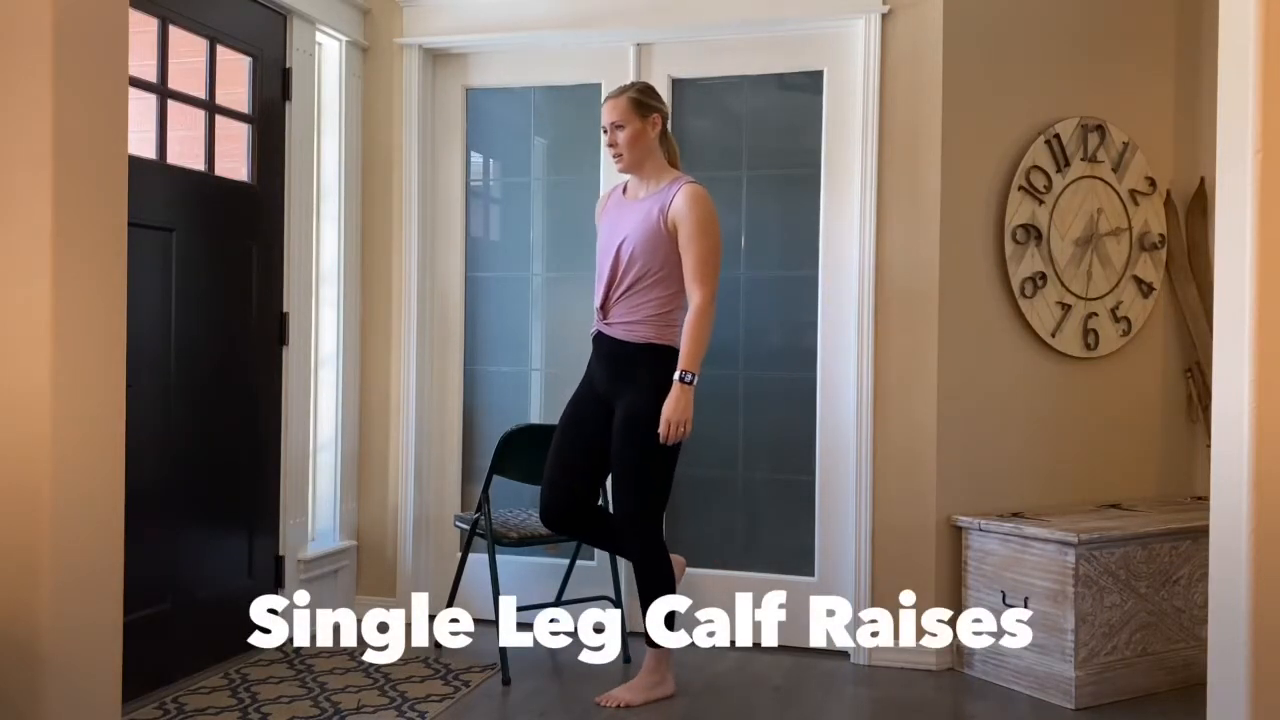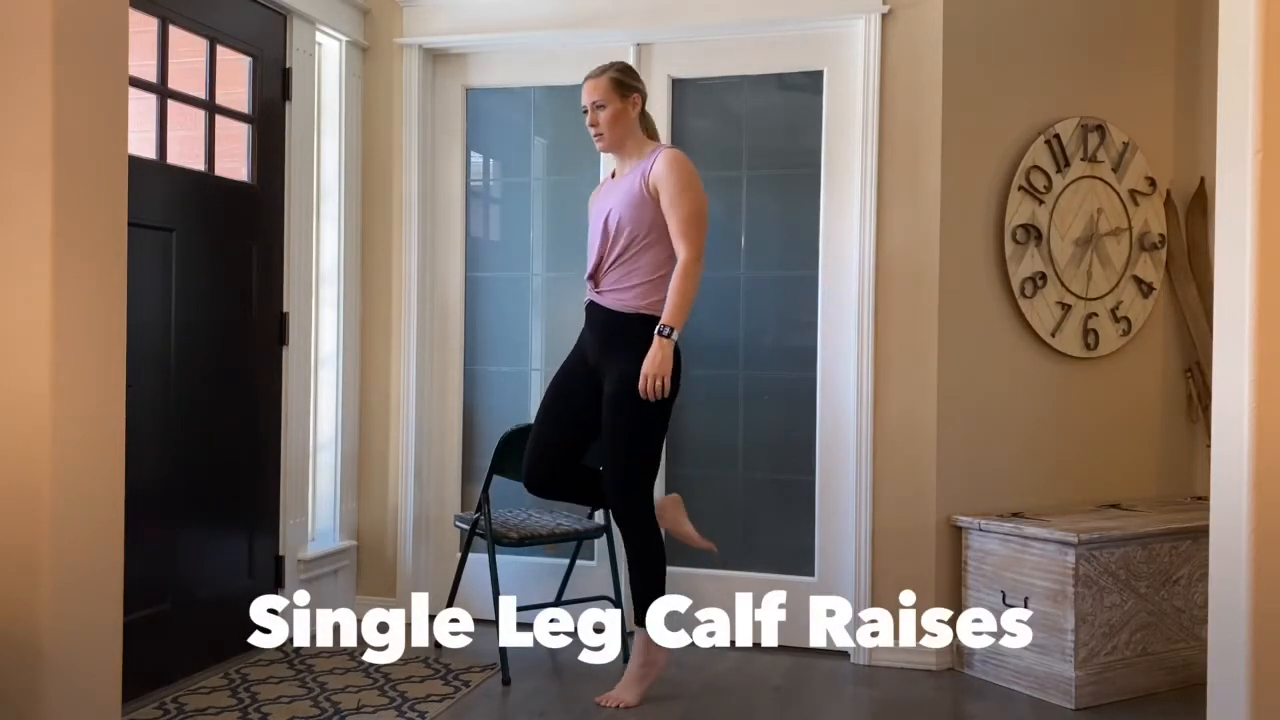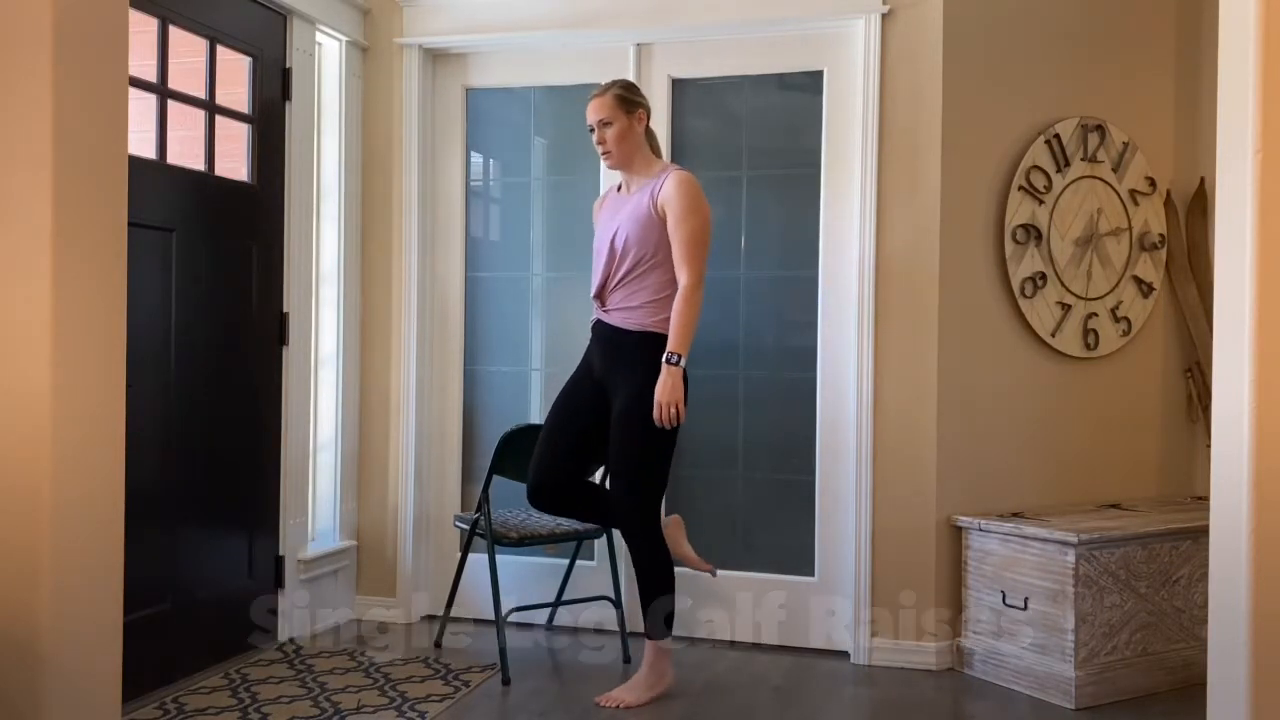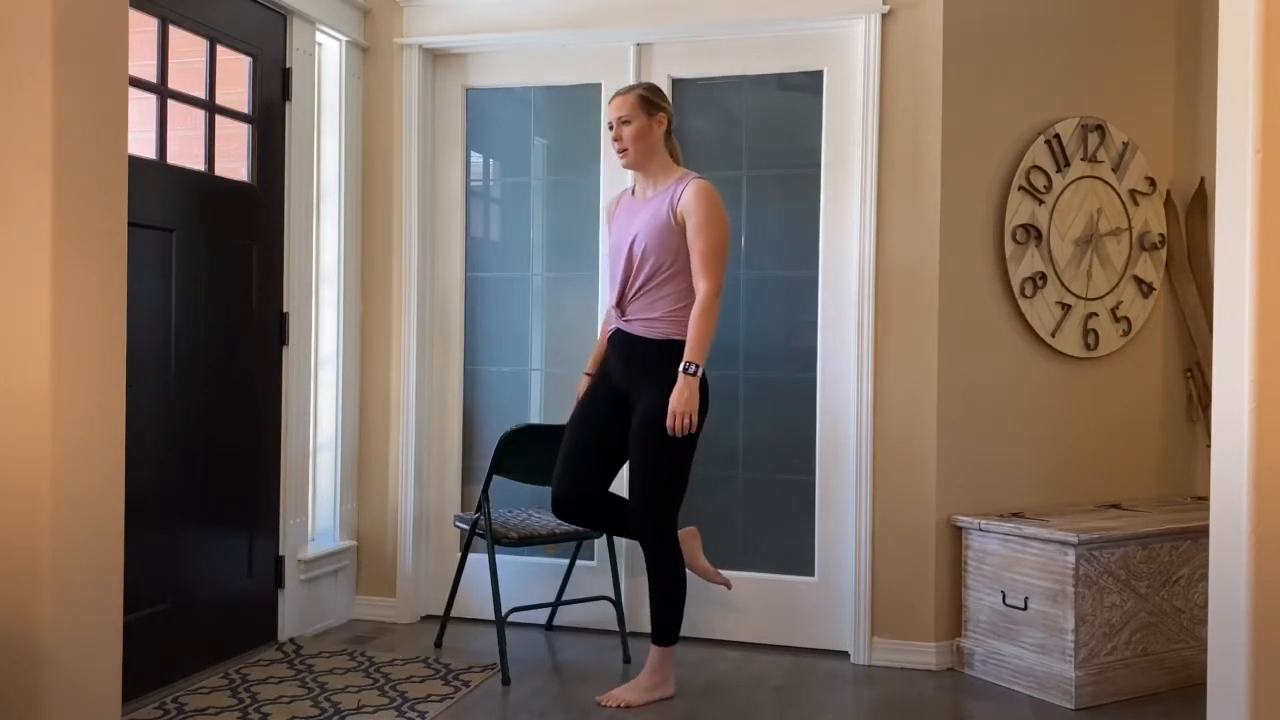
dt=0.5s
person 1, frame 1
left shoulder: (686, 199)
right shoulder: (609, 202)
left elbow: (701, 301)
left wrist: (684, 385)
left hip: (650, 372)
right hip: (602, 366)
left knee: (637, 521)
right knee: (559, 506)
left ankle: (658, 671)
right ankle: (661, 564)
person 1, frame 2
left shoulder: (668, 165)
right shoulder: (602, 188)
left elbow: (689, 257)
left wrist: (664, 339)
left hip: (639, 342)
right hip: (594, 339)
left knee: (625, 499)
right knee: (542, 470)
left ankle: (648, 651)
right ankle: (660, 511)
person 1, frame 3
left shoulder: (676, 187)
right shoulder: (605, 203)
left elbow: (689, 283)
left wrist: (673, 367)
left hip: (646, 360)
right hip: (600, 355)
left knee: (634, 513)
right knee: (547, 485)
left ankle: (657, 665)
right ankle: (661, 531)
person 1, frame 4
left shoulder: (694, 195)
right shoulder: (619, 205)
left elbow: (708, 293)
left wrist: (689, 377)
right wrist: (591, 371)
left hip: (666, 367)
right hip: (619, 366)
left knee: (650, 520)
right knee: (571, 497)
left ankle: (660, 672)
right ankle: (678, 543)
